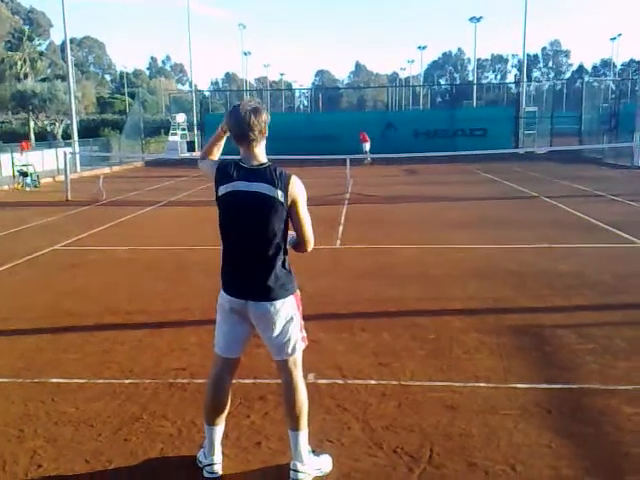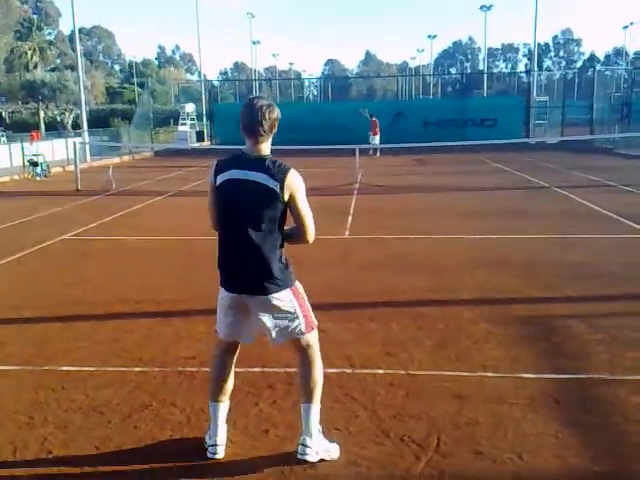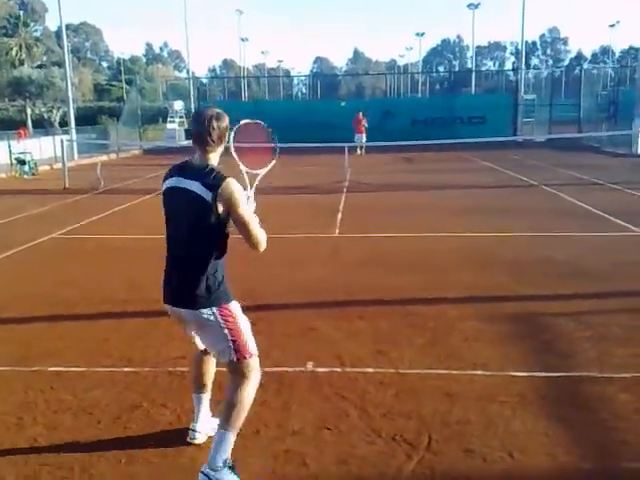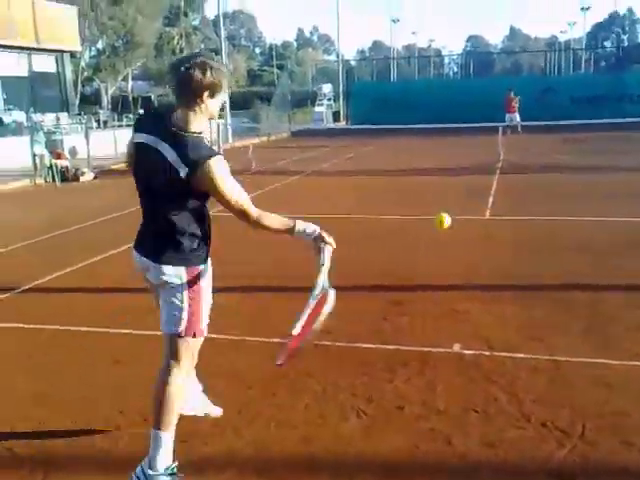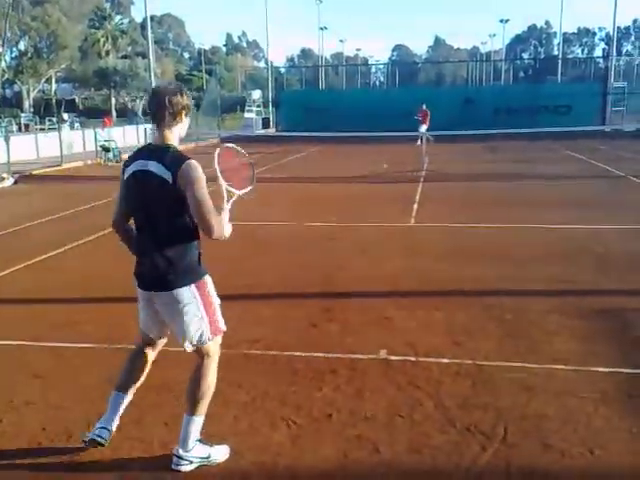
dt=1s
person 1, frame 1
left shoulder: (221, 174)
right shoulder: (289, 183)
left elbow: (204, 158)
right elbow: (306, 244)
left wrist: (226, 124)
left hip: (233, 293)
right hip: (276, 294)
left knee: (222, 369)
right knee: (291, 372)
person 1, frame 2
left shoulder: (220, 170)
right shoulder: (287, 176)
left elbow: (216, 224)
right elbow: (307, 235)
left hip: (232, 282)
right hip: (274, 284)
left knee: (225, 350)
right knee: (309, 348)
left ankle: (215, 436)
right ankle: (311, 439)
person 1, frame 3
left shoulder: (172, 177)
right shoulder: (225, 187)
right elbow: (258, 243)
right wrist: (250, 217)
left hip: (175, 294)
right hip: (208, 298)
left knee: (206, 347)
right knee: (247, 373)
left ankle: (200, 422)
person 1, frame 4
left shoulder: (146, 125)
right shoulder: (205, 161)
left elbow: (135, 165)
right elbow: (252, 215)
right wrist: (303, 229)
left hip: (150, 252)
right hip: (180, 263)
left knee: (191, 331)
right knee: (180, 356)
left ankle: (190, 394)
person 1, frame 5
left shoulder: (133, 163)
right shoulder: (186, 167)
left elbow: (120, 224)
right elbow: (212, 229)
right wrist: (225, 222)
left hip: (148, 278)
right hip: (183, 280)
left knee: (148, 345)
right knee: (208, 353)
left ankle: (105, 425)
right ankle: (188, 448)
